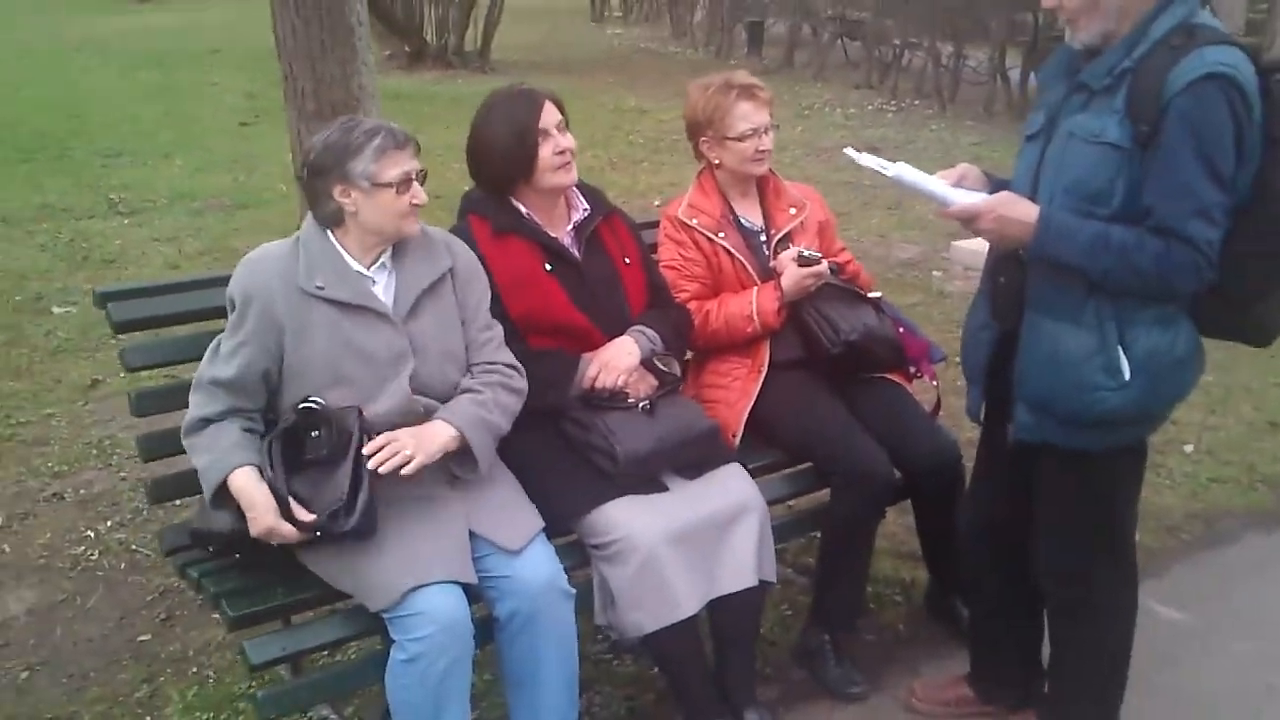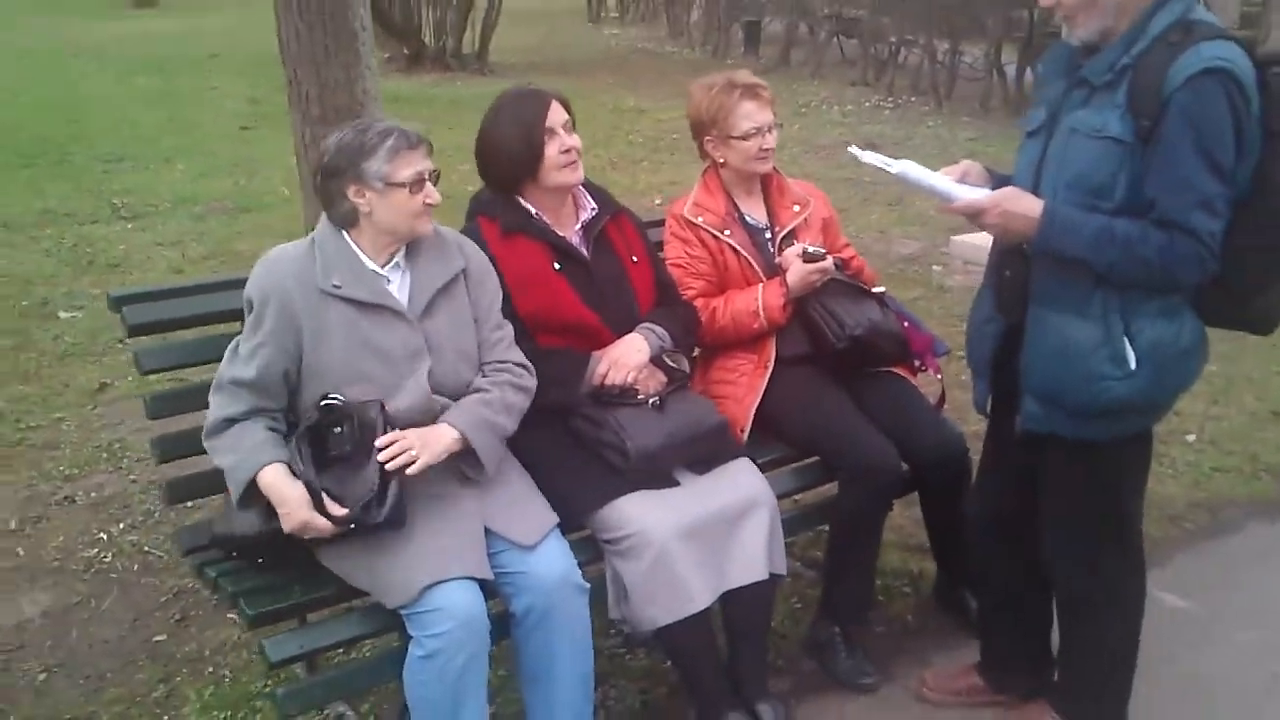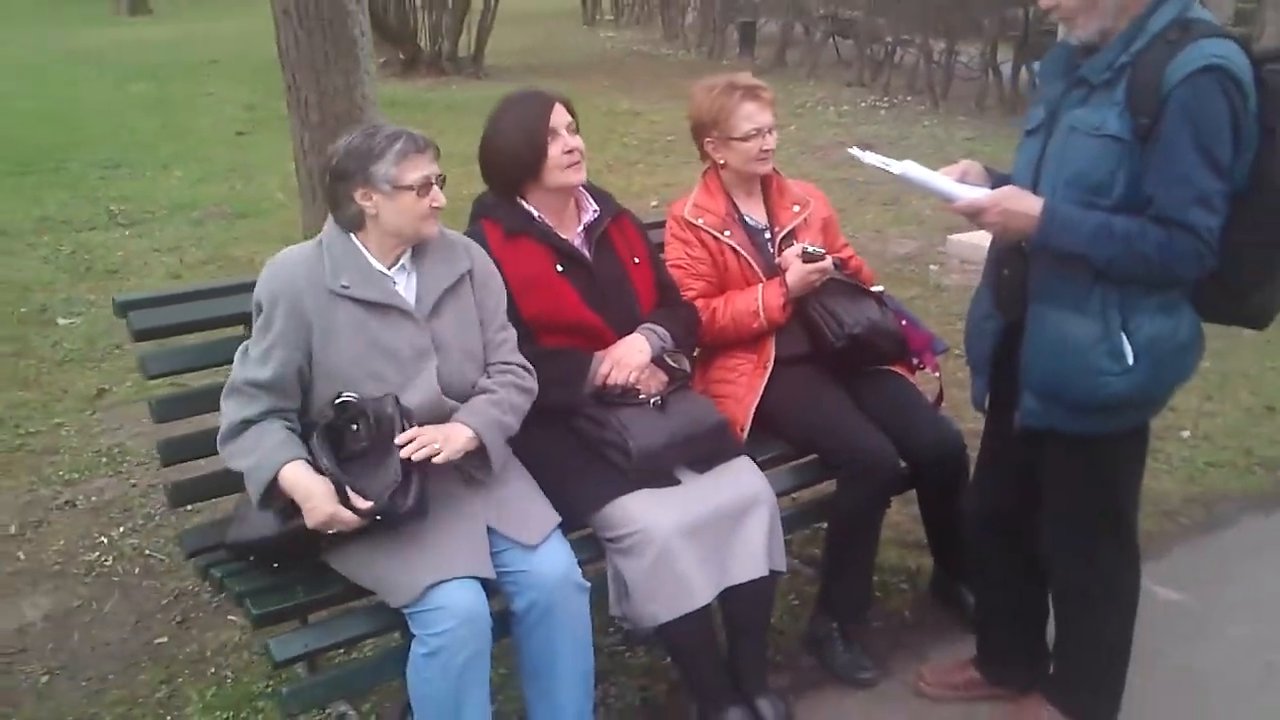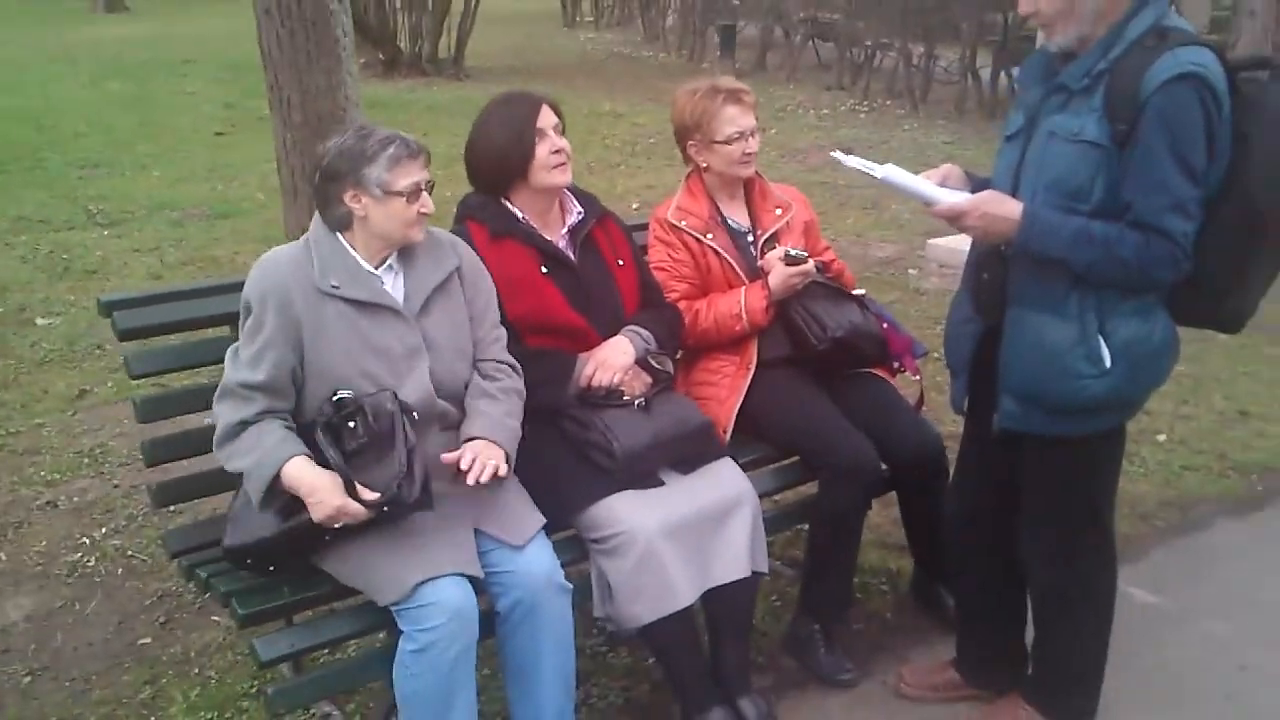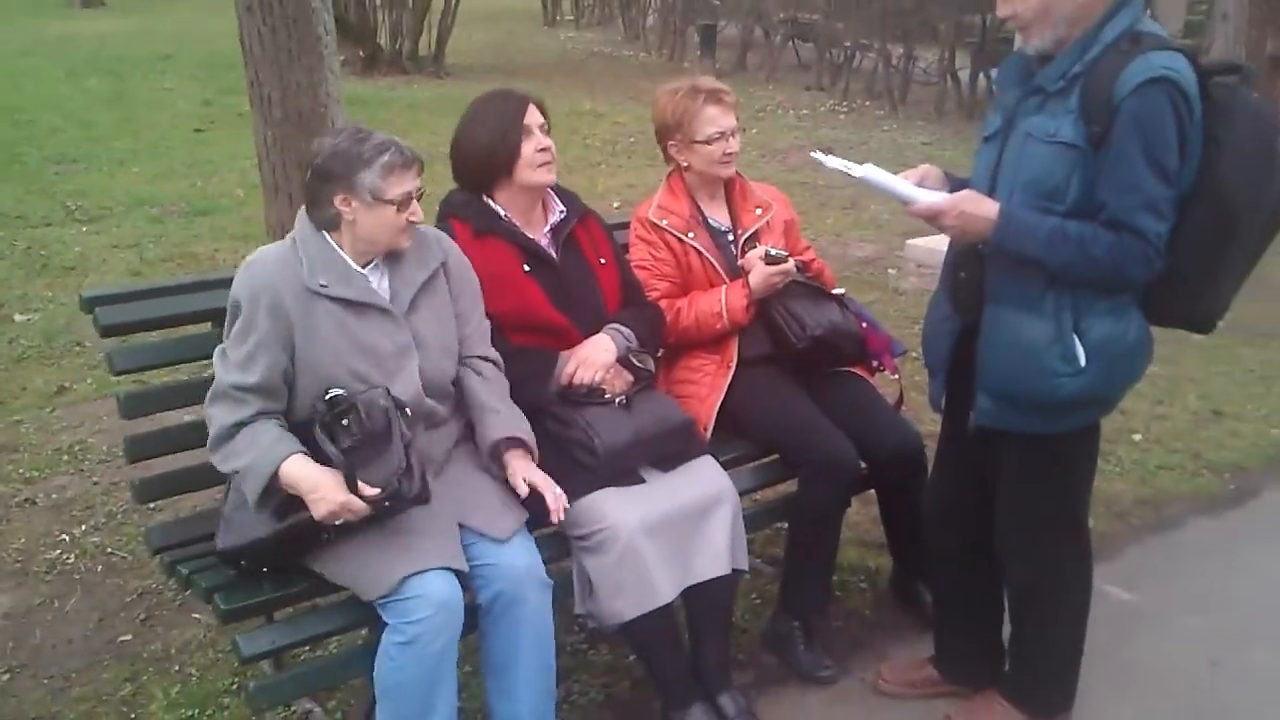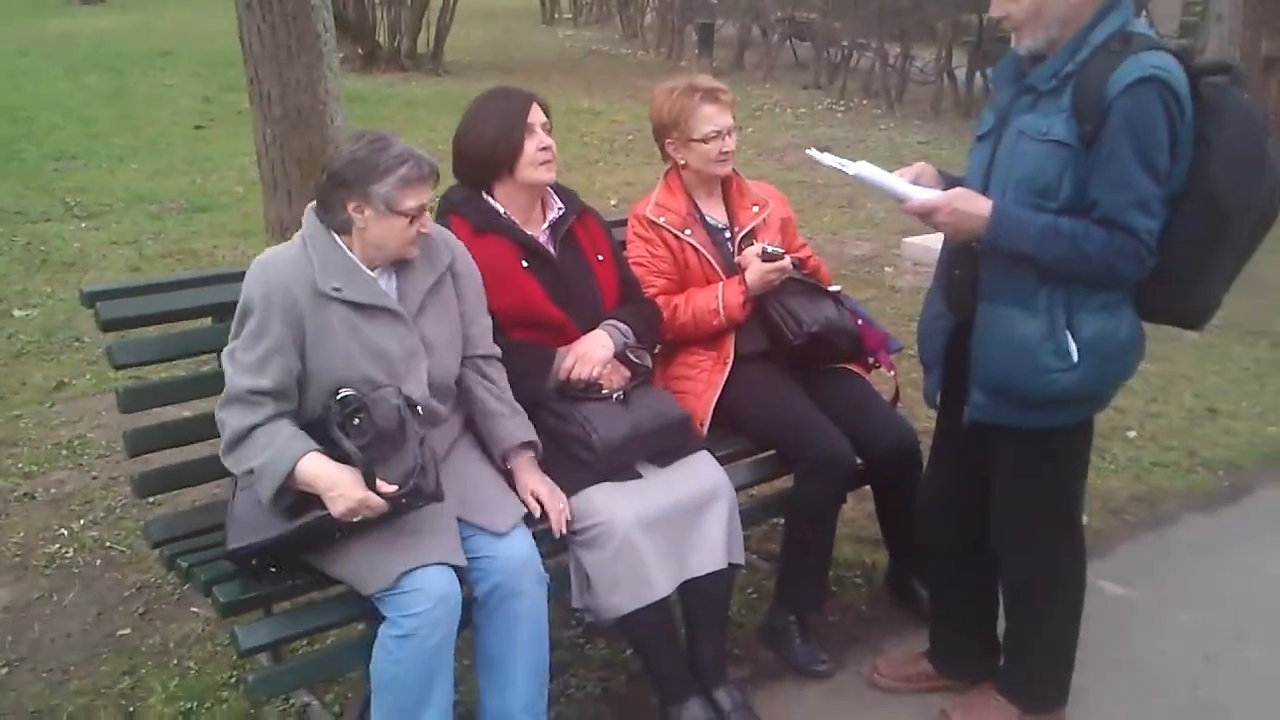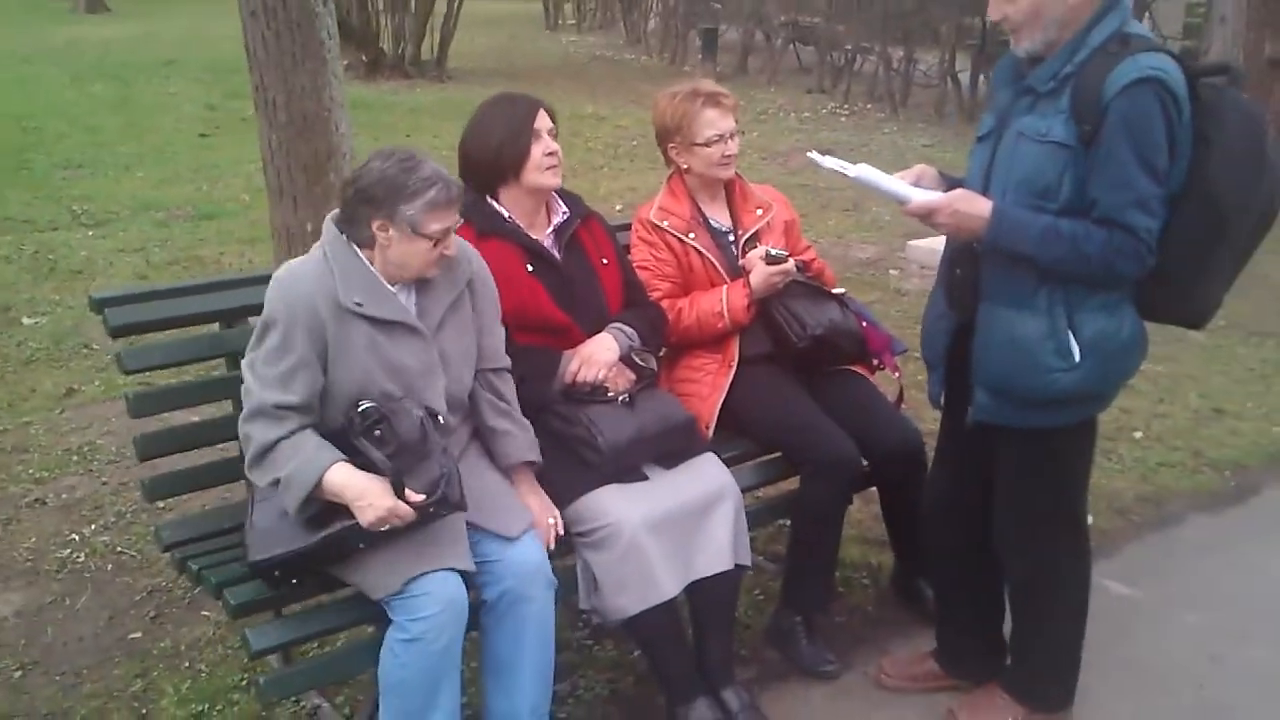
dt=0.1s
person 1, frame 1
left shoulder: (1200, 81)
right shoulder: (1080, 64)
left elbow: (1183, 260)
left wrist: (1040, 229)
right wrist: (992, 189)
left hip: (1096, 375)
right hip: (1023, 354)
left knee: (1080, 559)
right knee: (994, 527)
person 1, frame 2
left shoulder: (1199, 76)
right shoulder: (1079, 60)
left elbow: (1186, 251)
left wrist: (1043, 223)
right wrist: (995, 185)
left hip: (1102, 367)
right hip: (1028, 346)
left knee: (1088, 548)
right knee: (1001, 519)
person 1, frame 3
left shoulder: (1196, 74)
right shoulder: (1079, 60)
left elbow: (1184, 248)
left wrist: (1043, 221)
right wrist: (995, 183)
left hip: (1099, 360)
right hip: (1025, 341)
left knee: (1084, 541)
right knee: (998, 515)
right ankle: (1007, 662)
person 1, frame 4
left shoulder: (1172, 81)
right shoulder: (1057, 66)
left elbow: (1161, 251)
left wrist: (1023, 225)
right wrist: (974, 188)
left hip: (1078, 362)
right hip: (1005, 345)
left knee: (1062, 542)
right knee: (977, 517)
person 1, frame 5
left shoulder: (1146, 85)
right shoulder: (1033, 70)
left elbow: (1134, 252)
left wrist: (999, 225)
right wrist: (954, 188)
left hip: (1053, 361)
right hip: (983, 343)
left knee: (1038, 539)
right knee: (954, 513)
right ankle: (963, 658)
person 1, frame 6
left shoulder: (1136, 85)
right shoulder: (1027, 70)
left elbow: (1126, 249)
left wrist: (993, 222)
right wrist: (948, 186)
left hip: (1047, 357)
right hip: (978, 340)
left knee: (1032, 533)
right knee: (949, 508)
right ankle: (958, 652)
person 1, frame 7
left shoulder: (1135, 85)
right shoulder: (1027, 71)
left elbow: (1126, 248)
left wrist: (994, 223)
right wrist: (950, 187)
left hip: (1050, 357)
right hip: (981, 341)
left knee: (1038, 532)
right knee: (955, 508)
right ankle: (966, 652)
person 2, frame 1
left shoulder: (606, 220)
right shoulder: (473, 246)
left elbow: (673, 314)
left wrist: (636, 343)
right wrist: (589, 371)
left hip: (638, 406)
right hip: (545, 425)
left knee: (738, 500)
right knee: (639, 532)
person 2, frame 2
left shoulder: (613, 219)
right shoulder: (484, 246)
left elbow: (680, 311)
left wrist: (645, 340)
right wrist: (598, 368)
left hip: (647, 401)
right hip: (555, 423)
left knee: (748, 494)
right knee: (651, 527)
person 2, frame 3
left shoulder: (614, 221)
right shoulder: (487, 247)
left elbow: (681, 311)
left wrist: (646, 340)
right wrist: (601, 368)
left hip: (647, 401)
right hip: (558, 422)
left knee: (748, 491)
right knee: (653, 525)
person 2, frame 4
left shoulder: (599, 223)
right shoulder: (472, 249)
left elbow: (665, 313)
left wrist: (631, 342)
right wrist: (585, 370)
left hip: (631, 402)
right hip: (543, 423)
left knee: (731, 492)
right knee: (637, 526)
person 2, frame 5
left shoulder: (580, 222)
right shoulder: (455, 245)
left elbow: (645, 312)
left wrist: (612, 340)
right wrist: (566, 367)
left hip: (612, 402)
right hip: (526, 420)
left knee: (711, 490)
right knee: (618, 523)
person 2, frame 6
left shoulder: (579, 219)
right shoulder: (455, 242)
left elbow: (643, 308)
left wrist: (610, 336)
right wrist: (563, 363)
left hip: (609, 397)
right hip: (524, 416)
left knee: (708, 486)
right knee: (615, 518)
person 2, frame 7
left shoulder: (585, 224)
right shoulder: (464, 245)
left elbow: (648, 312)
left wrist: (615, 339)
right wrist: (569, 367)
left hip: (615, 401)
right hip: (531, 418)
left knee: (714, 488)
right knee: (621, 519)
person 3, frame 1
left shoulder: (804, 201)
right shoulder: (685, 224)
left elbow: (850, 274)
right elbow: (691, 322)
left wrist: (827, 279)
right wrist: (778, 294)
right hip: (754, 372)
left knee: (938, 455)
right knee: (867, 469)
left ankle: (951, 589)
right ankle: (826, 635)
person 3, frame 2
left shoulder: (807, 198)
right shoulder: (690, 222)
left elbow: (853, 269)
right elbow: (698, 320)
left wrist: (833, 276)
right wrist: (783, 290)
right hip: (760, 367)
left knee: (944, 446)
right knee: (875, 462)
left ankle: (958, 580)
right ankle: (837, 626)
person 3, frame 3
left shoulder: (806, 199)
right shoulder: (690, 223)
left elbow: (853, 270)
right elbow: (698, 320)
left wrist: (831, 274)
right wrist: (783, 290)
right hip: (761, 367)
left knee: (942, 444)
right knee: (872, 458)
left ankle: (957, 575)
right ankle: (835, 622)
person 3, frame 4
left shoulder: (788, 202)
right shoulder: (674, 225)
left elbow: (834, 272)
right elbow: (682, 322)
left wrist: (813, 277)
right wrist: (765, 292)
right hip: (742, 369)
left knee: (922, 446)
right knee: (854, 461)
left ankle: (936, 577)
right ankle: (815, 623)
person 3, frame 5
left shoulder: (768, 202)
right shoulder: (654, 224)
left elbow: (813, 271)
right elbow: (662, 320)
left wrist: (793, 277)
right wrist: (746, 292)
right hip: (723, 367)
left knee: (901, 444)
right knee: (834, 458)
left ankle: (915, 574)
right ankle: (795, 620)
person 3, frame 6
left shoulder: (766, 200)
right shoulder: (652, 222)
left elbow: (810, 268)
right elbow: (660, 317)
left wrist: (791, 274)
right wrist: (742, 288)
right hip: (719, 363)
left knee: (896, 440)
right knee: (830, 454)
left ankle: (911, 570)
right ankle: (791, 614)
person 3, frame 7
left shoulder: (768, 203)
right shoulder: (656, 226)
left elbow: (814, 271)
right elbow: (664, 320)
left wrist: (793, 276)
right wrist: (747, 291)
right hip: (724, 366)
left knee: (901, 442)
right knee: (834, 455)
left ankle: (916, 571)
right ankle: (797, 616)
person 4, frame 1
left shoulder: (447, 257)
right shoulder: (271, 280)
left elbow: (500, 375)
right elbow: (219, 409)
left wrist: (443, 432)
right wrist: (250, 489)
left hip: (459, 468)
left knee: (541, 586)
right knee: (436, 615)
person 4, frame 2
left shoulder: (459, 257)
right shoulder: (287, 279)
left elbow: (510, 375)
right elbow: (240, 409)
left wrist: (448, 434)
right wrist: (278, 485)
left hip: (470, 465)
left knee: (555, 581)
right knee: (453, 611)
person 4, frame 3
left shoulder: (464, 259)
right shoulder: (295, 281)
left elbow: (506, 371)
right elbow: (253, 411)
left wrist: (466, 431)
right wrist: (303, 482)
left hip: (471, 465)
right hip: (370, 494)
left knee: (555, 579)
right knee: (455, 608)
person 4, frame 4
left shoulder: (451, 257)
right shoulder: (284, 280)
left elbow: (496, 369)
right elbow: (247, 412)
left wrist: (488, 437)
right wrist: (304, 478)
left hip: (460, 465)
left knee: (539, 580)
right knee: (445, 605)
person 4, frame 5
left shoulder: (437, 254)
right shoulder: (271, 279)
left elbow: (477, 365)
right elbow: (238, 413)
left wrist: (512, 451)
right wrist: (305, 476)
left hip: (446, 461)
right hip: (344, 487)
left knee: (520, 573)
right knee: (428, 599)
person 4, frame 6
left shoulder: (443, 254)
right shoulder: (282, 280)
left elbow: (479, 364)
right elbow: (250, 415)
left wrist: (520, 458)
right wrist: (320, 475)
left hip: (445, 454)
right hip: (350, 485)
left knee: (516, 566)
right knee: (428, 593)
person 4, frame 7
left shoulder: (463, 268)
right shoulder: (303, 292)
left elbow: (491, 379)
right elbow: (270, 428)
left wrist: (522, 479)
right wrist: (352, 486)
left hip: (455, 462)
right hip: (351, 486)
left knee: (526, 569)
right knee: (434, 598)
